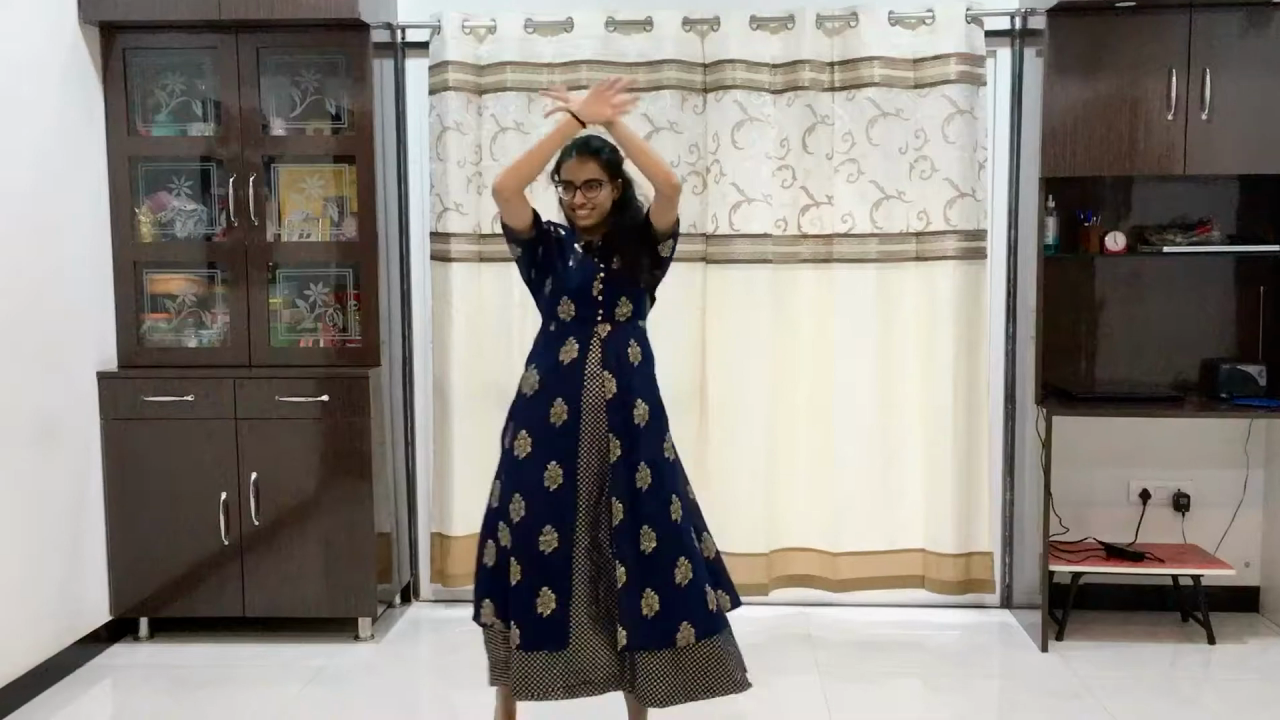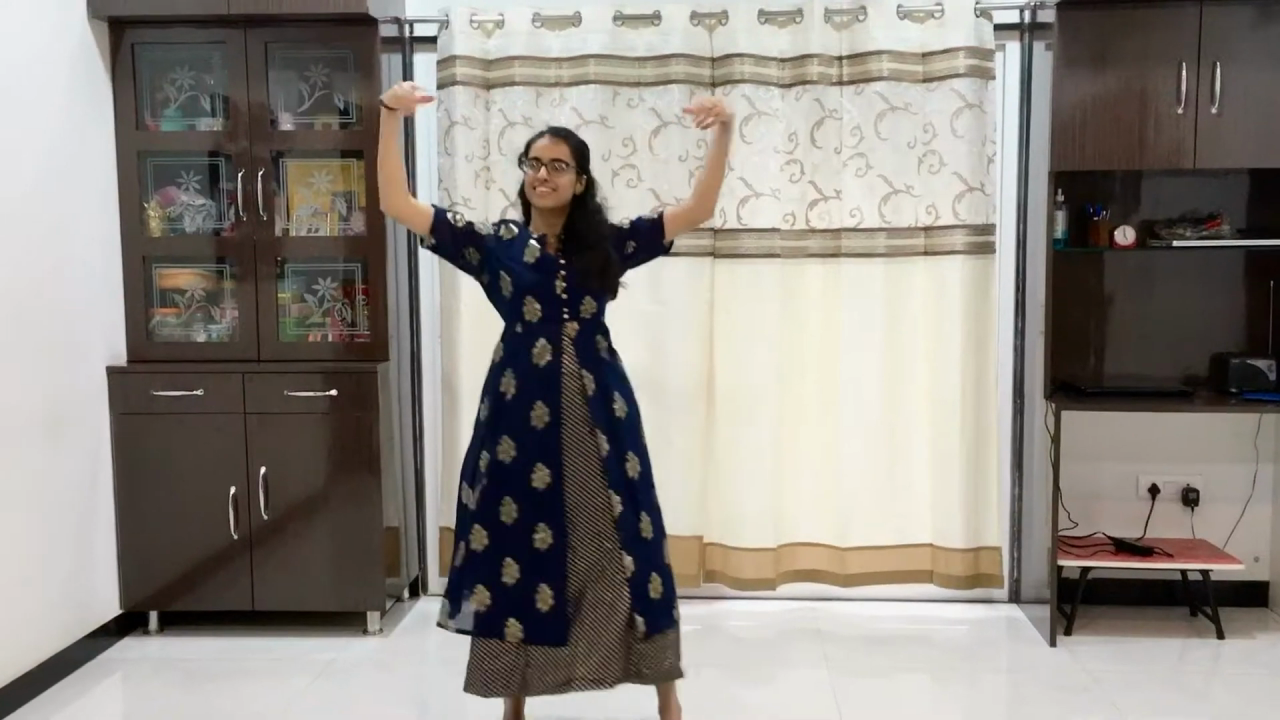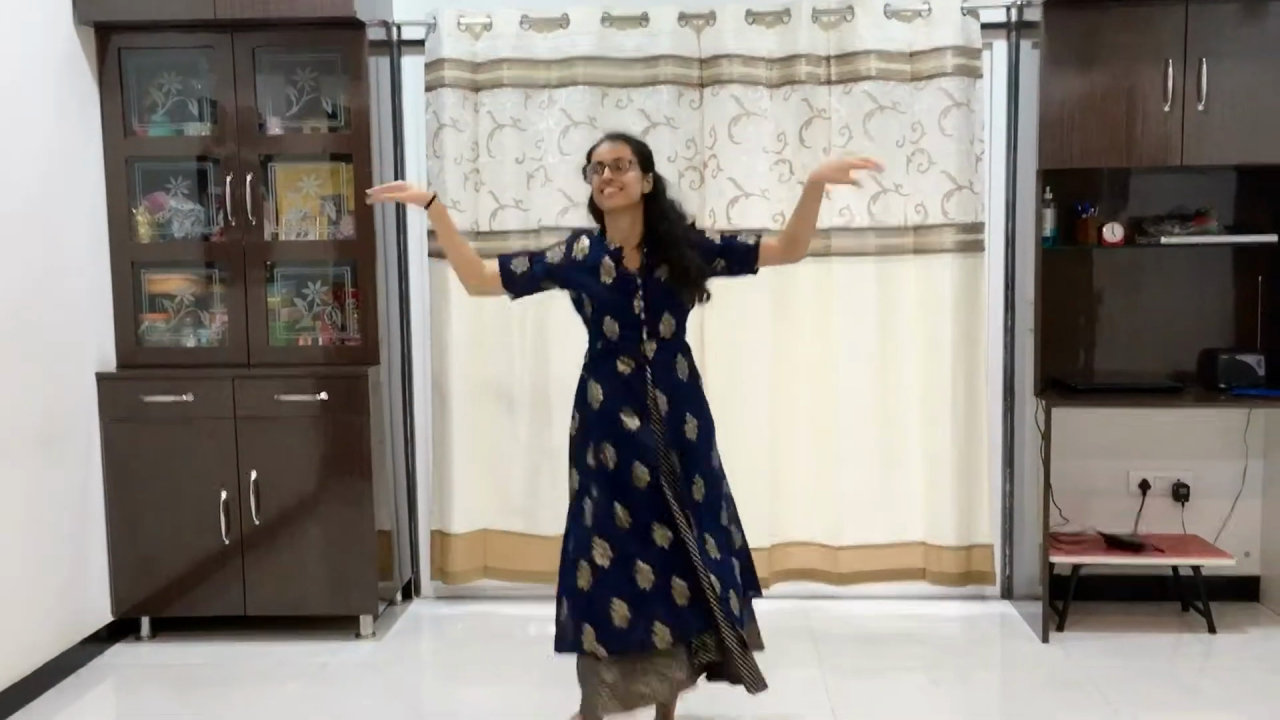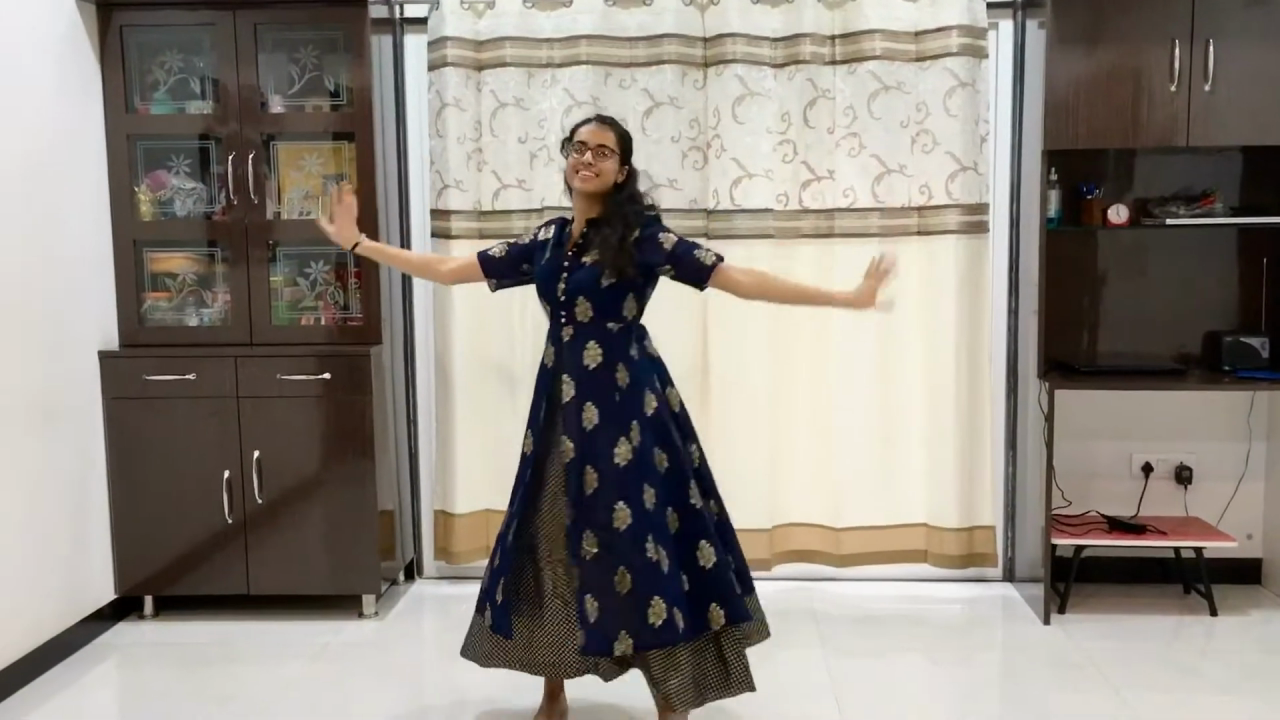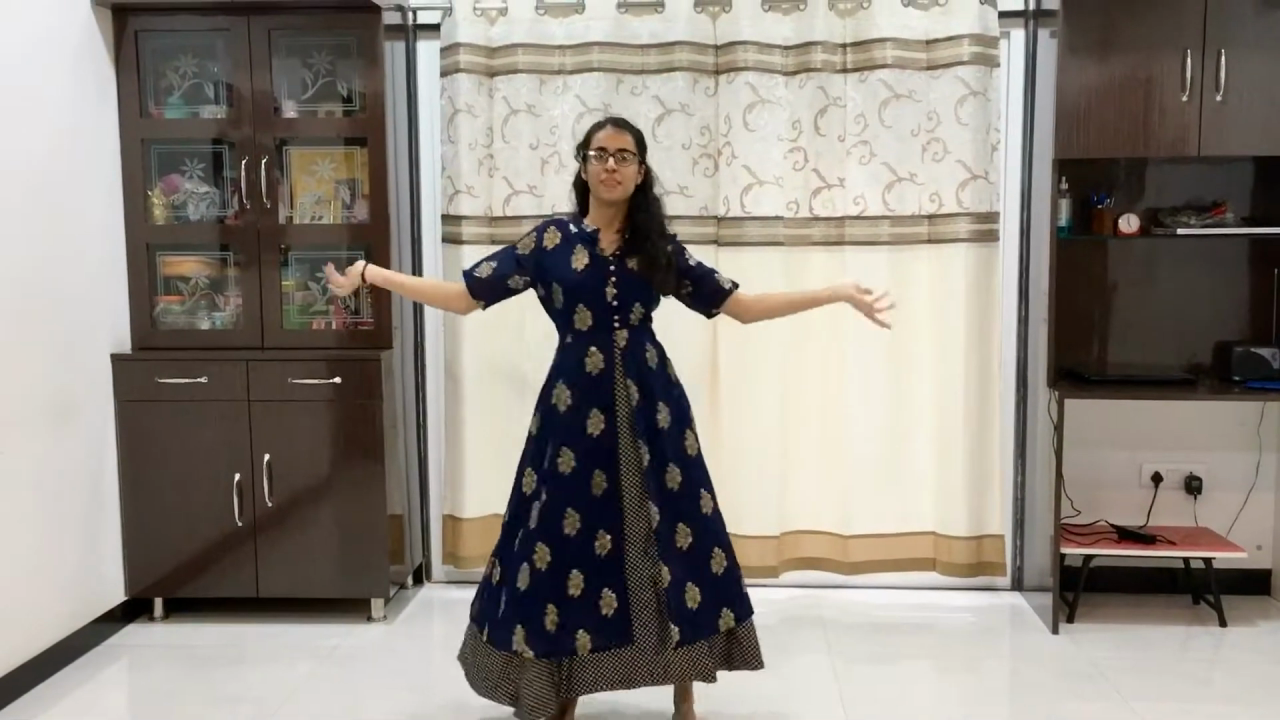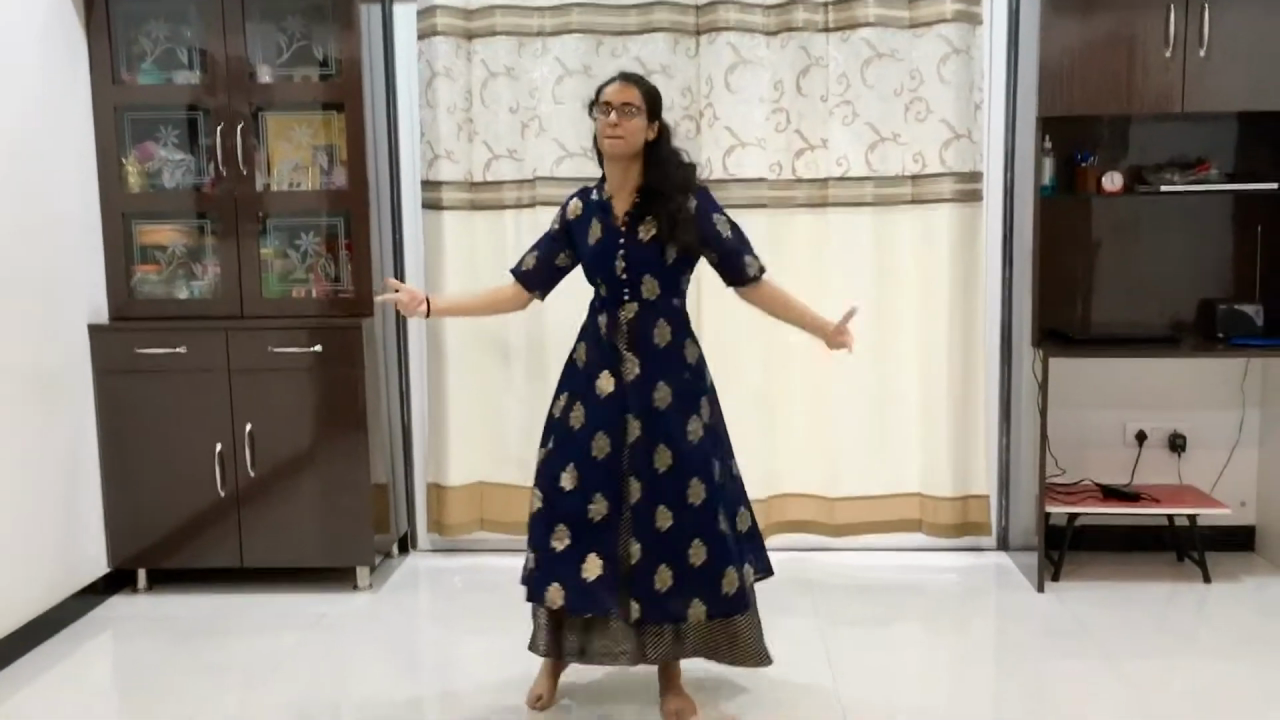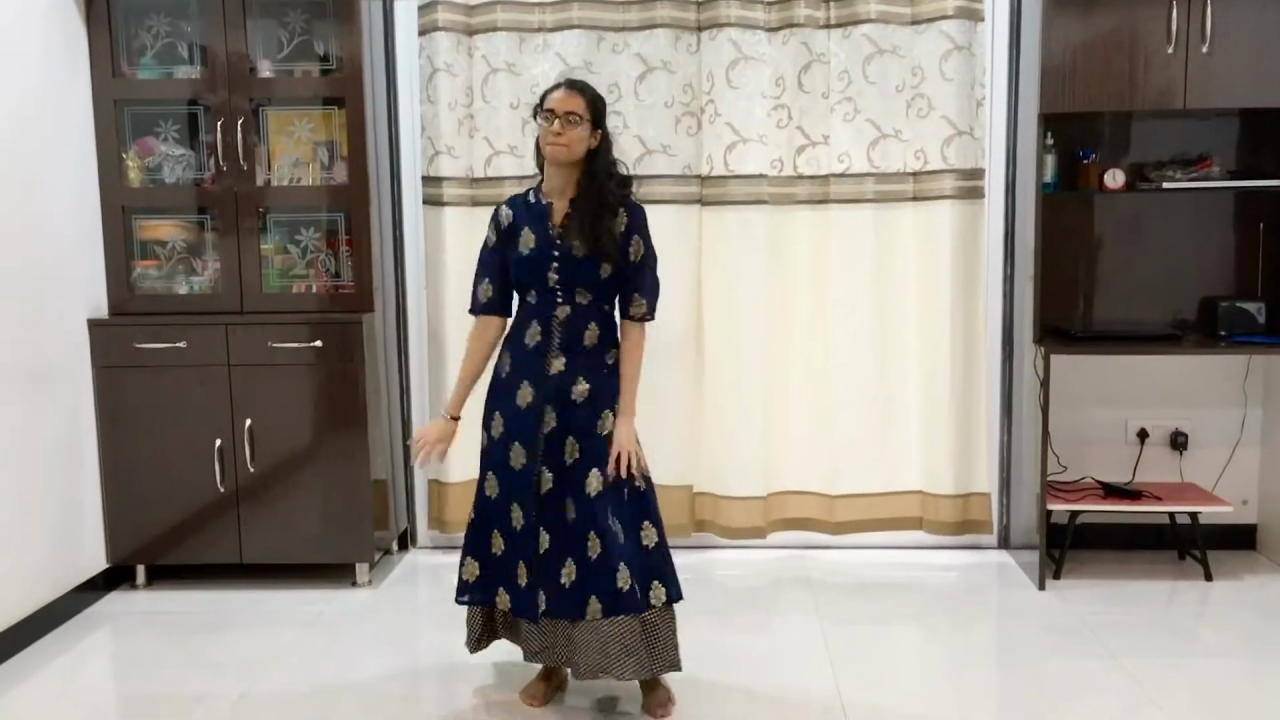
dt=0.7s
person 1, frame 1
left shoulder: (643, 248)
right shoulder: (545, 247)
left elbow: (669, 187)
right elbow: (505, 190)
left wrist: (610, 121)
right wrist: (572, 118)
left hip: (627, 415)
right hip: (550, 416)
left knee: (637, 558)
right knee: (534, 553)
person 1, frame 2
left shoulder: (609, 243)
right shoulder: (495, 243)
left elbow: (698, 209)
right elbow: (396, 202)
left wrist: (721, 135)
right wrist: (392, 113)
left hip: (602, 411)
right hip: (523, 412)
left knee: (627, 549)
right knee: (517, 551)
person 1, frame 3
left shoulder: (685, 246)
right shoulder: (577, 254)
left elbow: (788, 248)
right elbow: (479, 278)
left wrist: (815, 187)
right wrist: (433, 208)
left hip: (678, 417)
right hip: (609, 416)
left knee: (688, 556)
right knee: (618, 554)
person 1, frame 4
left shoulder: (643, 235)
right shoulder: (547, 239)
left elbow: (737, 279)
right elbow: (448, 270)
left wrist: (846, 296)
right wrist: (358, 242)
left hip: (624, 404)
right hip: (561, 407)
left knee: (634, 544)
right knee: (544, 543)
person 1, frame 5
left shoulder: (660, 248)
right shoulder: (550, 241)
left elbow: (740, 304)
right elbow: (462, 294)
left wrist: (836, 295)
right wrist: (370, 276)
left hip: (654, 407)
right hip: (577, 407)
left knee: (677, 545)
right knee: (566, 542)
person 1, frame 6
left shoulder: (687, 203)
right shoulder: (579, 210)
left elbow: (749, 279)
right elbow: (522, 288)
left wrist: (823, 329)
right wrist: (430, 303)
left hip: (670, 377)
right hip: (595, 375)
left knee: (677, 515)
right knee: (572, 508)
right ankle: (555, 656)
person 1, frame 7
left shoulder: (621, 214)
right shoulder: (511, 215)
left elbow: (635, 318)
right elbow: (488, 317)
left wrist: (625, 414)
right wrist: (452, 410)
left hip: (593, 385)
right hip: (522, 385)
left knee: (606, 529)
right knee: (521, 520)
right ankle: (551, 661)
